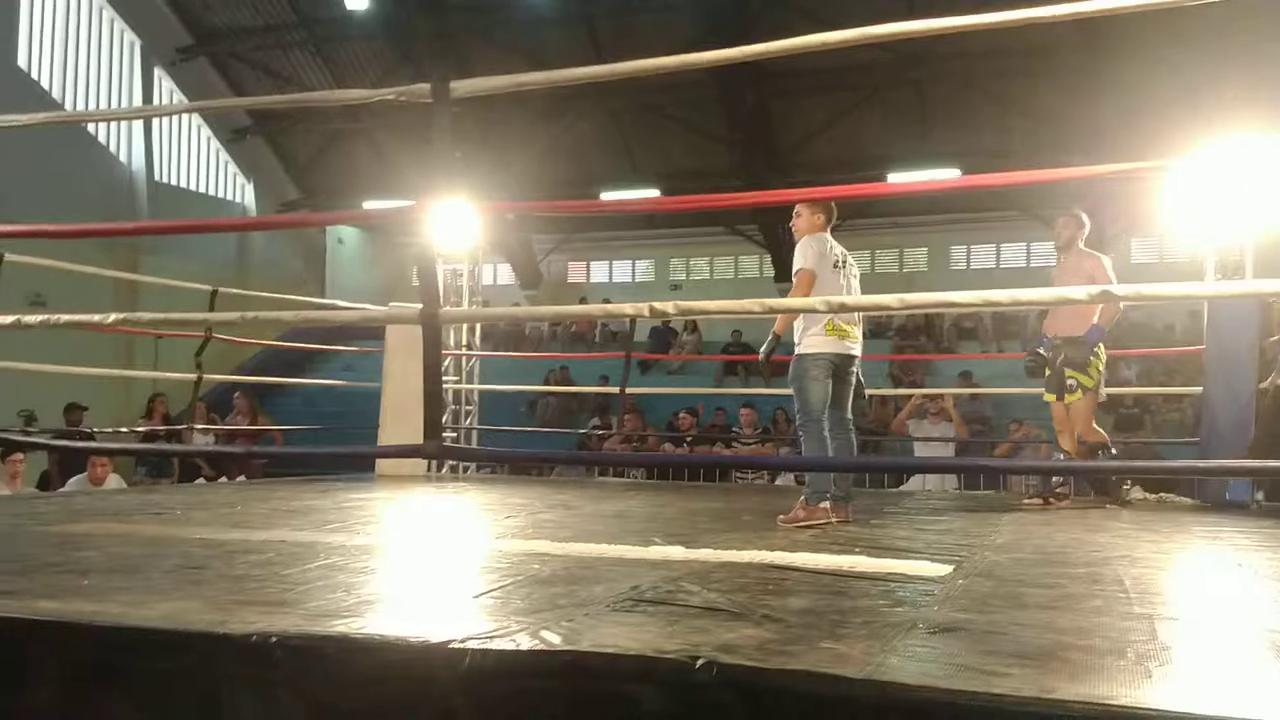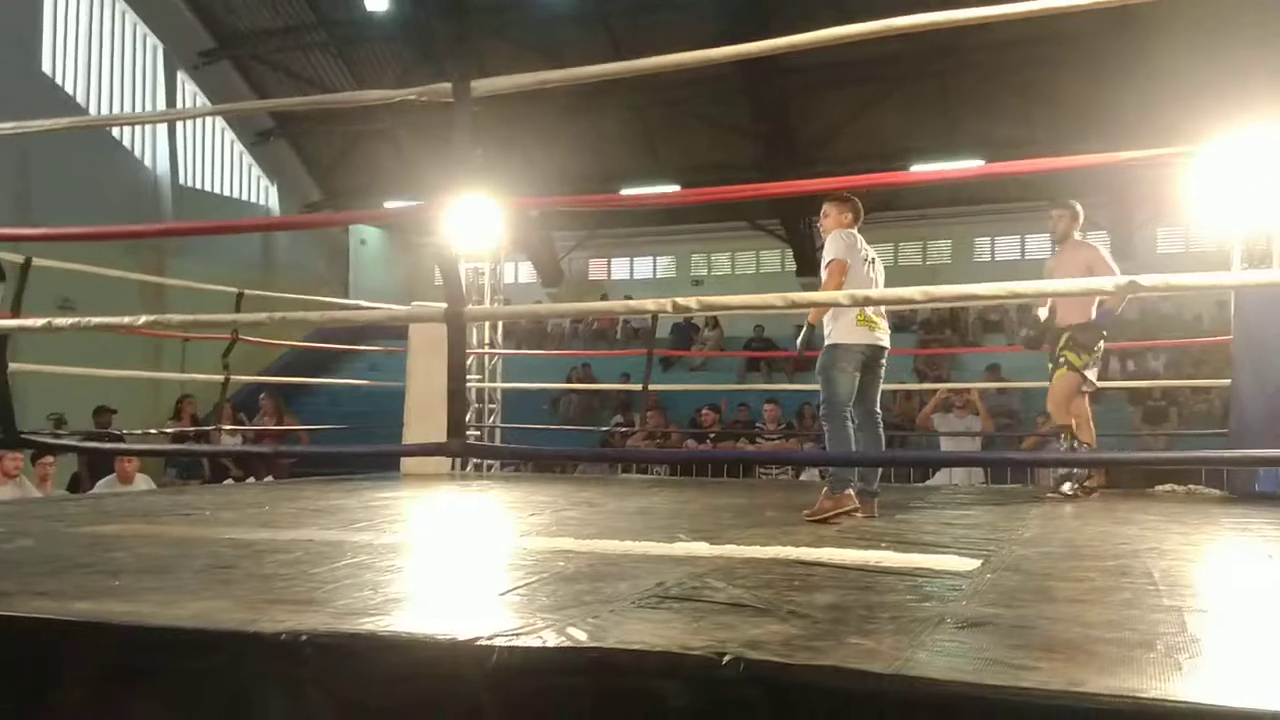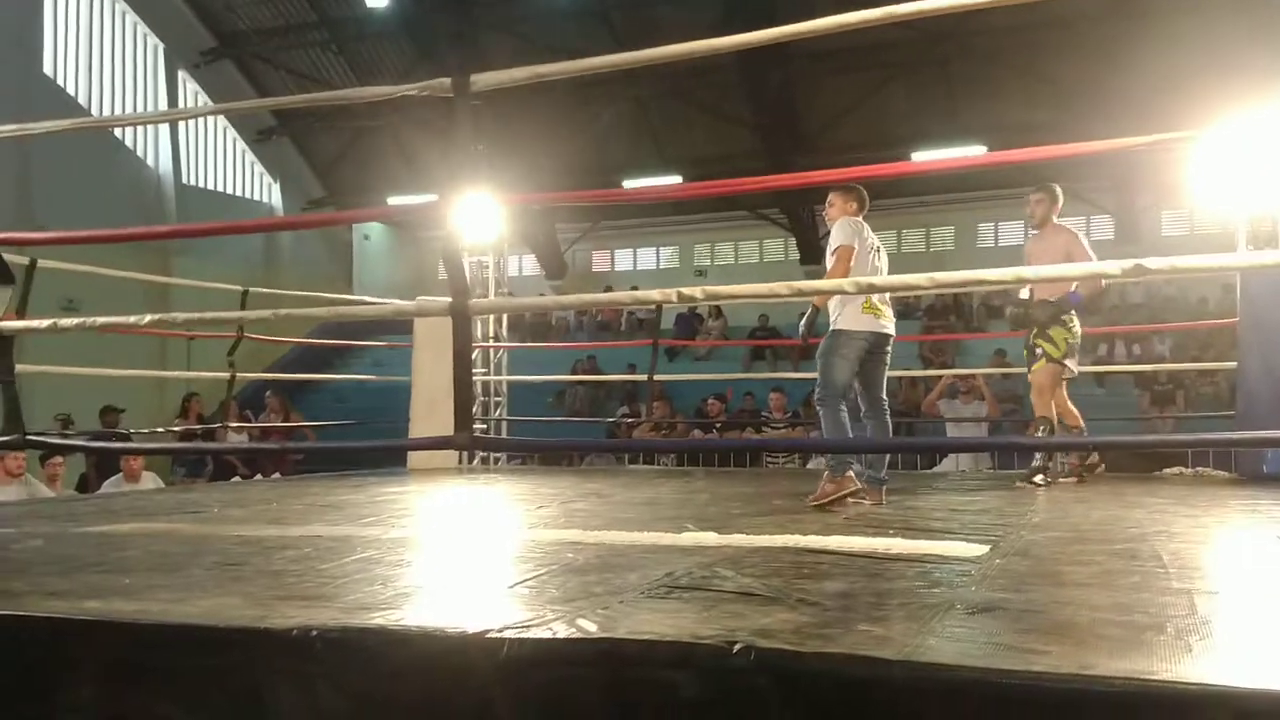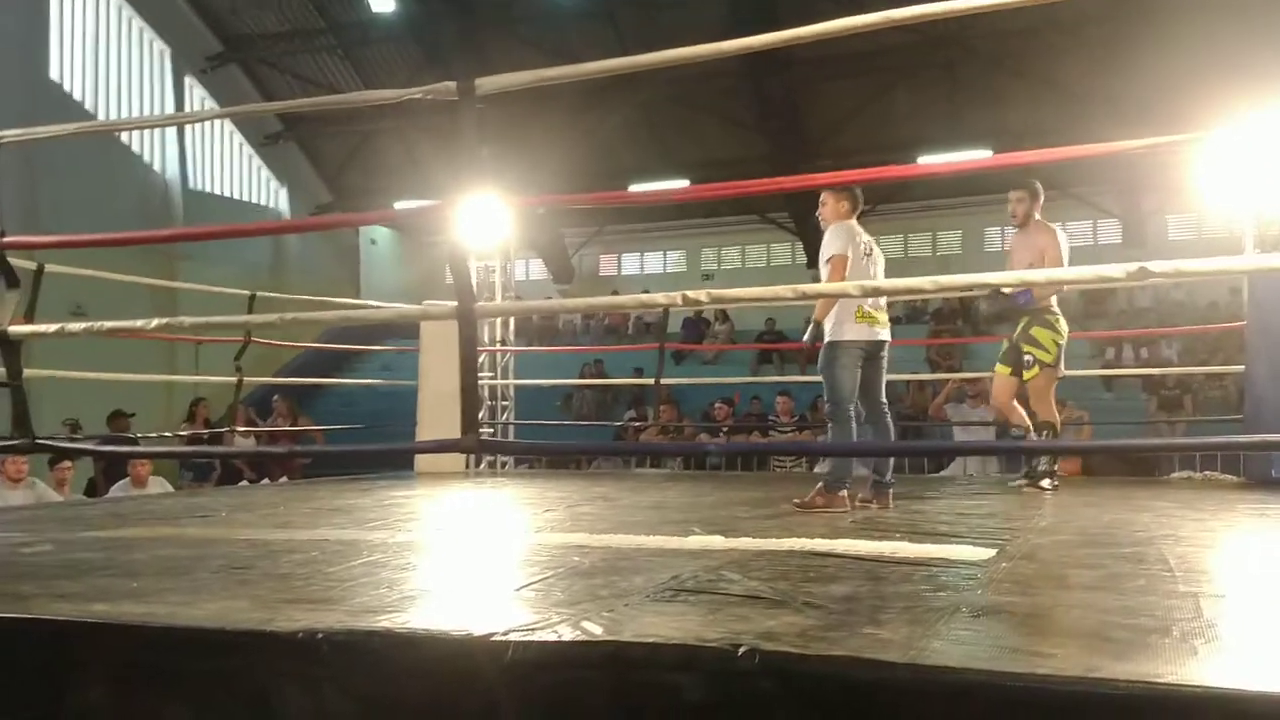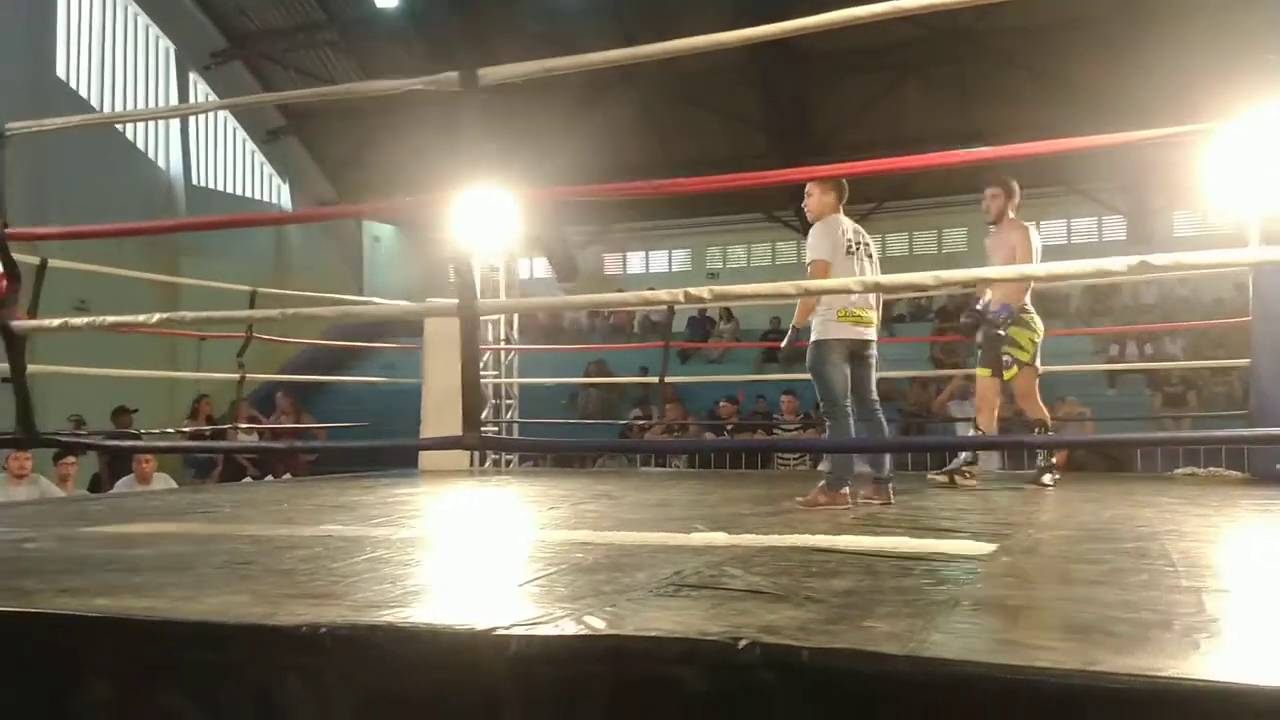
dt=0.3s
person 1, frame 1
left shoulder: (811, 243)
right shoulder: (846, 258)
left elbow: (801, 291)
left wrist: (774, 335)
right wrist: (854, 362)
left hip: (816, 346)
right hip: (847, 347)
left knee: (812, 423)
right knee: (841, 424)
left ankle: (816, 502)
right ankle: (840, 502)
person 1, frame 2
left shoulder: (840, 239)
right shoulder: (871, 255)
left elbow: (834, 280)
left wrist: (809, 324)
left hip: (848, 338)
right hip: (876, 339)
left knee: (835, 412)
right knee: (868, 418)
left ankle: (840, 489)
right ankle: (867, 496)
person 1, frame 3
left shoulder: (847, 225)
right shoulder: (875, 244)
left elbow: (841, 266)
left wrist: (814, 308)
left hip: (852, 325)
right hip: (881, 326)
left knee: (830, 396)
right knee: (875, 405)
left ankle: (840, 473)
right ankle: (875, 484)
person 1, frame 4
left shoulder: (839, 231)
right shoulder: (870, 244)
left elbow: (836, 277)
left wrist: (815, 322)
left hip: (847, 334)
right hip: (876, 334)
left knee: (841, 411)
right knee: (876, 411)
left ankle: (835, 489)
right ankle: (880, 488)
person 1, frame 5
left shoulder: (824, 229)
right shoulder: (862, 235)
left elbow: (816, 281)
right elbow: (876, 290)
left wrist: (795, 327)
left hip: (832, 331)
right hip: (864, 331)
left knee: (837, 409)
right knee: (869, 407)
left ankle: (837, 487)
right ankle: (882, 484)
person 2, frame 1
left shoulder: (1095, 262)
right shoulder: (1058, 270)
left elbow: (1114, 306)
left wrist: (1089, 341)
right wrist: (1039, 347)
left hip: (1083, 350)
right hip: (1057, 350)
left knee: (1083, 426)
right knee: (1061, 425)
left ankle: (1113, 481)
right ankle: (1058, 486)
person 2, frame 2
left shoulder: (1091, 253)
right shoulder: (1053, 261)
left elbow: (1119, 290)
right elbow: (1046, 302)
left wrist: (1098, 325)
right wrist: (1038, 323)
left hip: (1081, 339)
right hip: (1058, 338)
left knee: (1056, 404)
right knee: (1077, 412)
left ankle: (1068, 473)
right ankle: (1086, 479)
person 2, frame 3
left shoulder: (1069, 238)
right shoulder: (1031, 245)
left elbow: (1095, 280)
left wrist: (1061, 305)
right wrist: (1022, 302)
left hip: (1059, 323)
right hip: (1037, 325)
left knee: (1041, 395)
right knee: (1057, 398)
left ankle: (1041, 465)
right ankle: (1086, 456)
person 2, frame 4
left shoulder: (1050, 236)
right shoulder: (1015, 240)
left elbow: (1055, 283)
left wrist: (1013, 300)
right wrist: (1000, 296)
left hip: (1043, 322)
right hip: (1019, 325)
left knee: (1040, 400)
right knee: (1000, 398)
left ankle: (1048, 469)
right ankle: (1037, 457)
person 2, frame 5
left shoulder: (1022, 233)
right shoulder: (993, 239)
left elbow: (1024, 282)
left wrist: (999, 318)
right wrist: (978, 309)
left hip: (1016, 322)
right hip: (993, 325)
left knee: (1027, 398)
right knee: (984, 400)
left ankle: (1047, 465)
right ankle: (966, 466)
